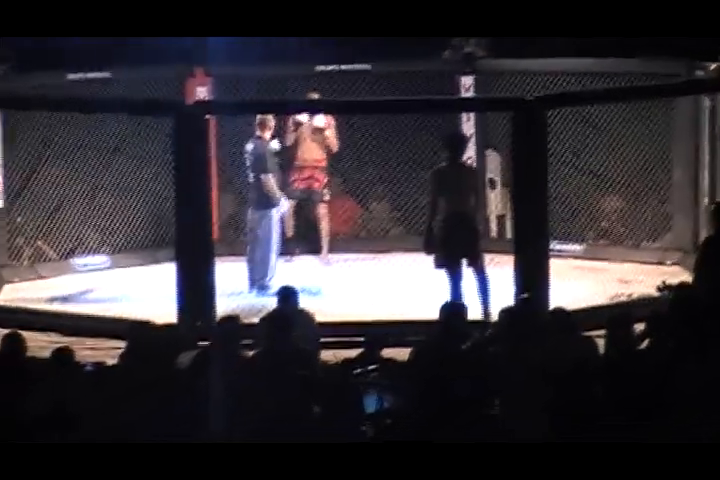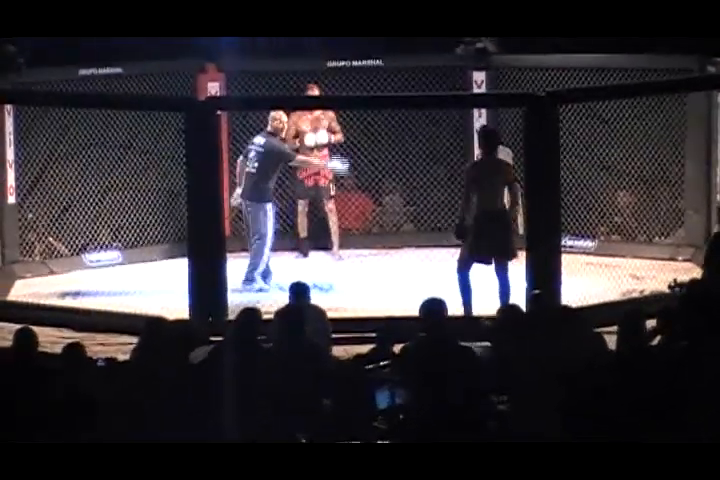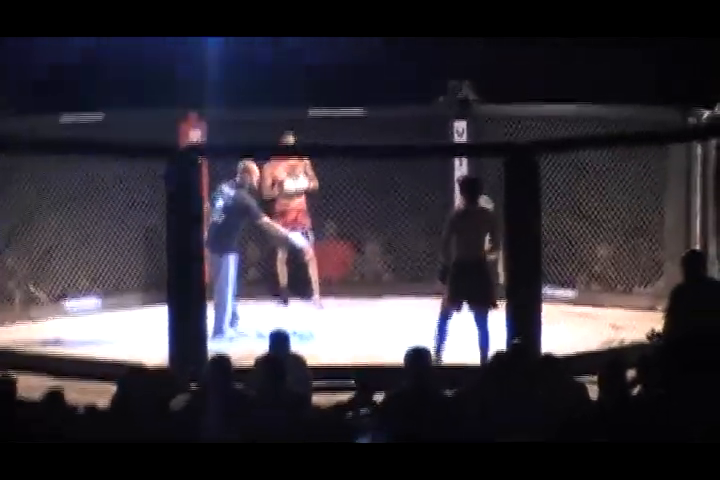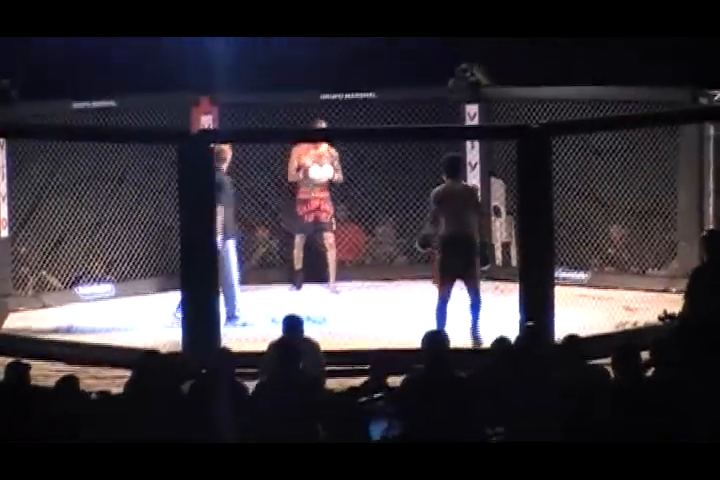
dt=0.5s
person 1, frame 1
left shoulder: (439, 173)
right shoulder: (471, 172)
left elbow: (434, 204)
right elbow: (478, 201)
left wrist: (429, 229)
left hip: (450, 226)
right hip: (468, 224)
left knee: (455, 281)
right knee: (480, 273)
right ankle: (486, 314)
person 1, frame 2
left shoulder: (474, 168)
right shoulder: (506, 167)
left elbow: (467, 198)
right elbow: (514, 197)
left wrist: (462, 219)
right wrist: (510, 217)
left hip: (481, 221)
right hip: (501, 221)
left knee: (462, 269)
right knee: (502, 273)
left ankle: (467, 313)
person 1, frame 3
left shoulder: (456, 216)
right shoulder: (488, 216)
left elbow: (445, 245)
right elbow: (495, 246)
left wrist: (446, 265)
left hip: (459, 268)
right hip: (480, 269)
left knee: (444, 316)
right knee: (481, 322)
left ankle: (437, 355)
person 1, frame 4
left shoulder: (438, 193)
right shoulder: (470, 191)
left elbow: (433, 222)
right elbow: (478, 219)
left wrist: (427, 235)
right wrist: (477, 242)
left hip: (447, 244)
right hip: (467, 244)
left knee: (443, 296)
right knee: (474, 292)
right ankle: (474, 332)
person 2, frame 1
left shoulder: (251, 145)
right shoulder: (263, 148)
right elbow: (266, 178)
right wrist: (280, 199)
left hip: (255, 203)
right hip: (267, 204)
left knee: (255, 244)
right knee: (268, 246)
left ankle: (254, 283)
right ankle: (263, 286)
person 2, frame 2
left shoulder: (256, 139)
right shoulder: (278, 147)
left elbow: (241, 163)
right elbow: (300, 161)
left wrist: (240, 187)
right wrist: (326, 163)
left hip: (248, 196)
right hip: (261, 199)
left knee: (255, 238)
right knee: (264, 240)
left ankle: (264, 276)
right ankle: (250, 280)
person 2, frame 3
left shoulder: (224, 187)
right shoulder: (244, 199)
left elbow: (209, 209)
right elbow: (266, 223)
left wrist: (209, 232)
right wrist: (290, 236)
left hip: (213, 243)
right hip: (225, 248)
left knee: (223, 287)
right knee: (225, 289)
left ankle: (231, 323)
right ankle: (220, 330)
person 2, frame 4
right shoulder: (223, 180)
right elbow: (219, 208)
right wrist: (218, 234)
right hip: (224, 236)
right knee: (230, 276)
left ankle: (182, 308)
right ankle: (233, 316)
person 3, frame 1
left shoulder: (328, 120)
right shoulder: (296, 119)
left elbow: (334, 148)
right elbow: (287, 142)
left wrist: (325, 130)
right wrist: (295, 126)
left hip: (319, 169)
right hip: (299, 168)
left knee: (322, 211)
right knee: (287, 208)
left ankle: (324, 253)
right ankle: (290, 241)
person 3, frame 2
left shoulder: (328, 115)
right shoulder: (295, 117)
left elbow: (341, 137)
right elbow: (288, 142)
left wrist: (330, 138)
right wrist: (300, 141)
left hip: (323, 165)
right hip: (304, 166)
left knee: (330, 207)
right knee: (302, 207)
left ankle: (335, 248)
right ankle: (303, 244)
person 3, frame 3
left shoulder: (303, 162)
right shoulder: (271, 166)
left elbow: (316, 184)
right elbow: (265, 193)
left wrist: (307, 184)
right wrist: (279, 189)
left hip: (301, 212)
right hip: (281, 214)
left knee: (310, 254)
right knee: (281, 255)
left ankle: (316, 295)
right ankle: (284, 293)
person 3, frame 4
left shoulder: (331, 152)
right shoulder: (298, 150)
left elbow: (340, 177)
right elbow: (290, 177)
left wrist: (332, 175)
right wrist: (303, 174)
left hip: (324, 200)
right hip: (304, 200)
left knee: (330, 242)
right knee: (298, 242)
left ankle: (332, 282)
right ankle: (298, 279)
